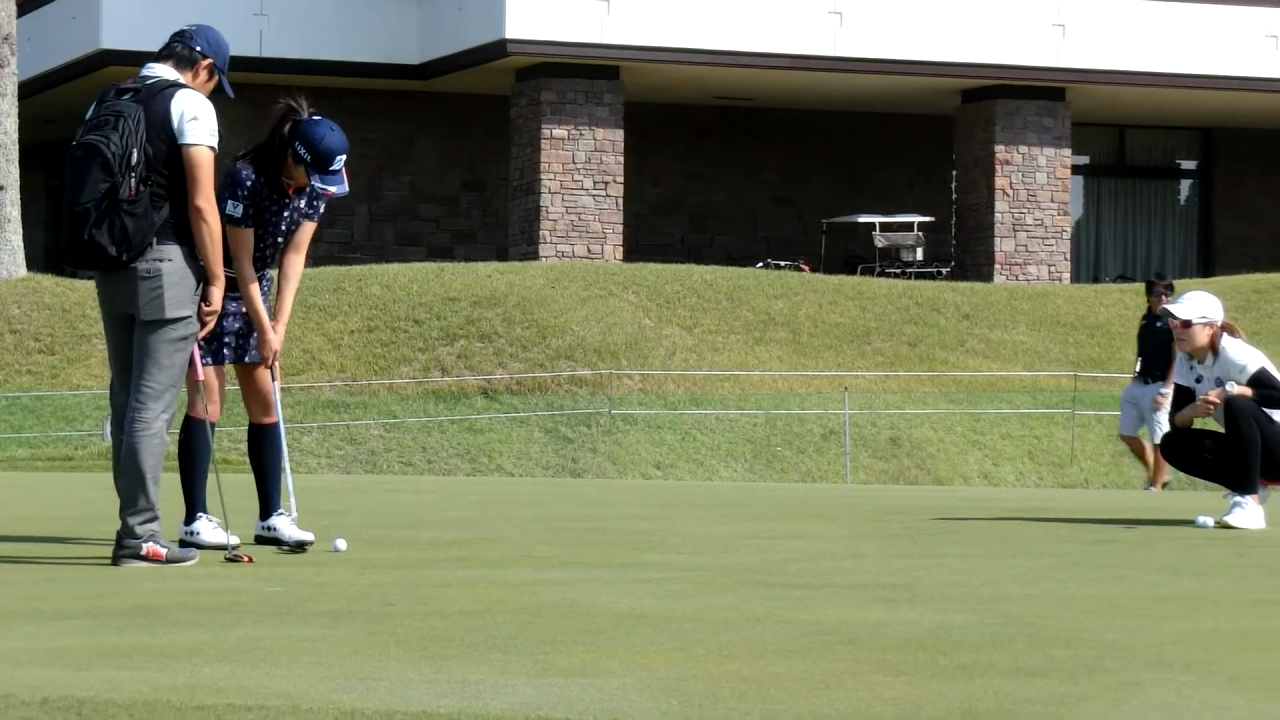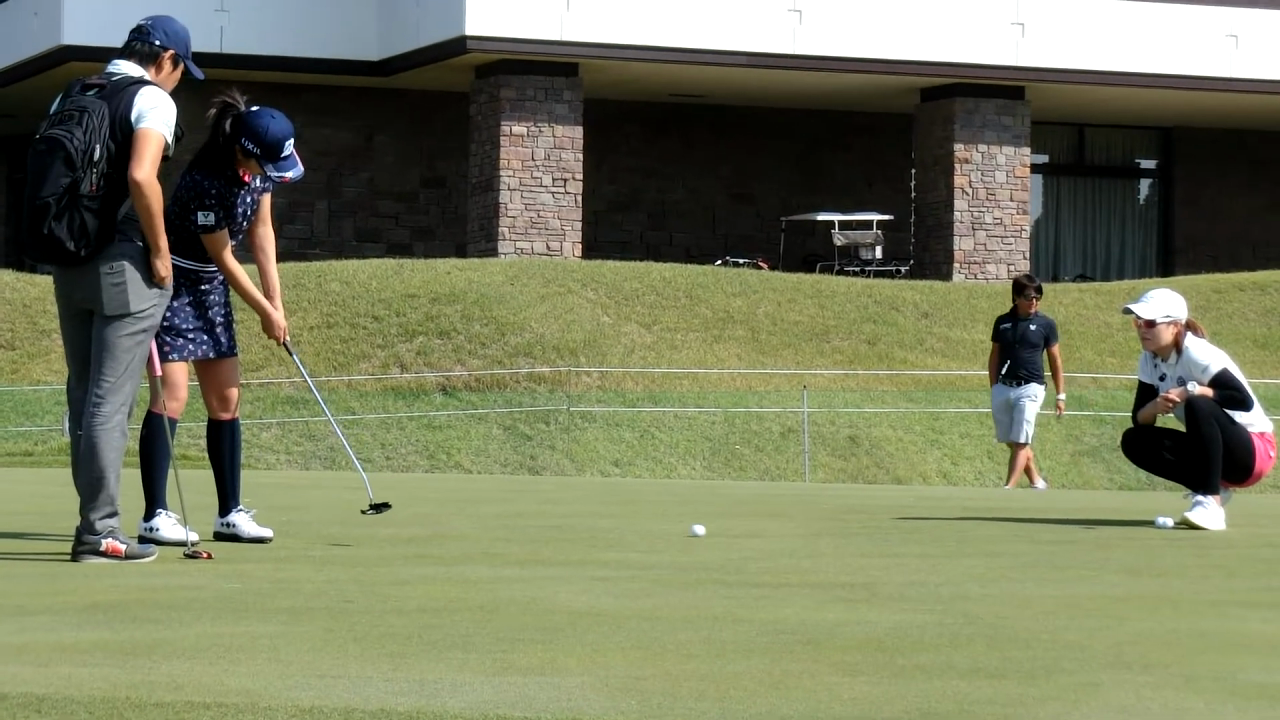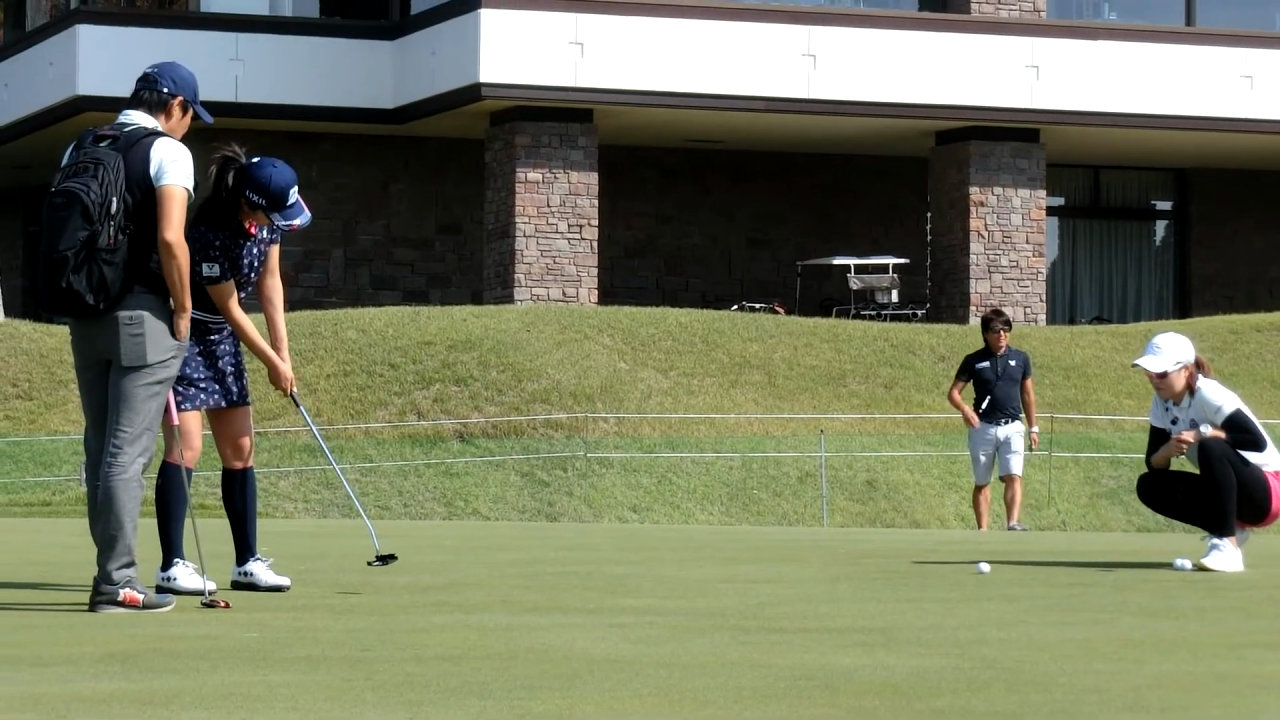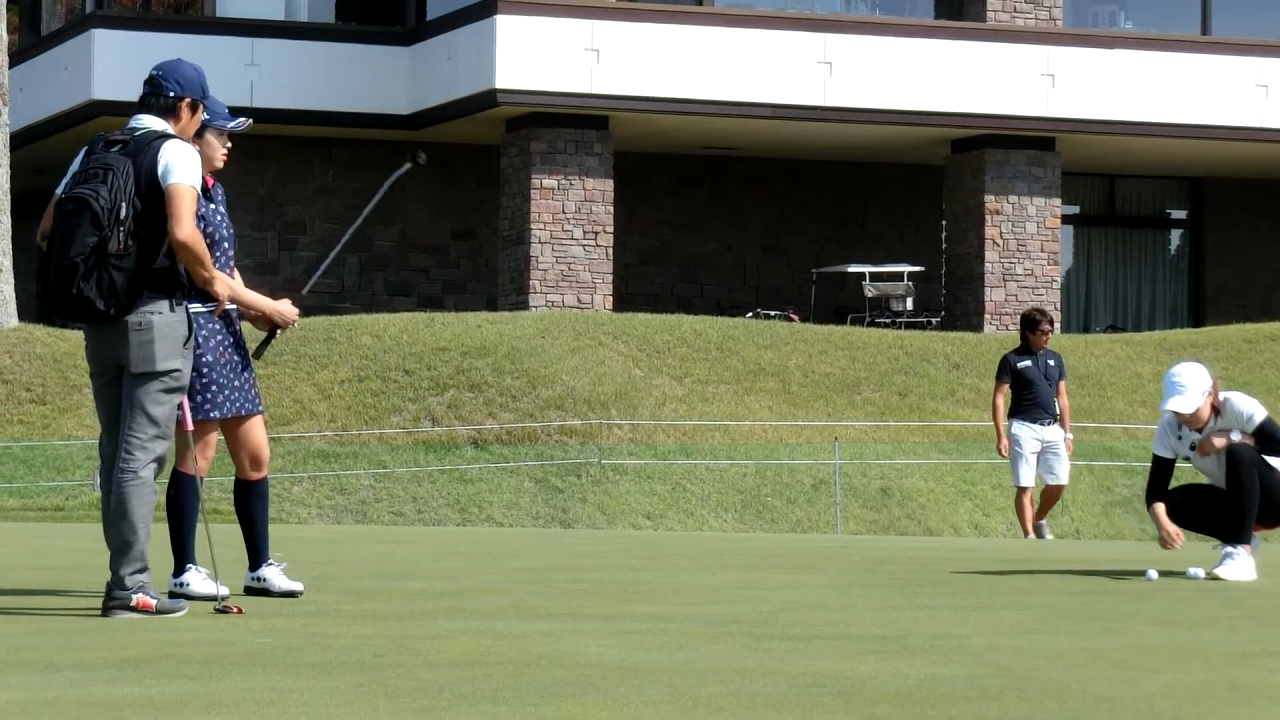
dt=1s
person 1, frame 1
right shoulder: (190, 103)
right elbow: (201, 203)
right wrist: (216, 280)
left hip: (112, 266)
right hip: (165, 263)
left knee: (126, 400)
right knee: (151, 405)
left ankle: (135, 524)
right ankle: (139, 535)
person 1, frame 2
left shoulder: (71, 97)
right shoulder: (152, 98)
right elbow: (141, 177)
right wrist: (160, 251)
left hip: (70, 262)
right hip: (122, 262)
left knee: (84, 396)
right knee: (109, 401)
left ankle: (94, 520)
right ankle: (99, 531)
person 1, frame 3
left shoulder: (81, 148)
right shoulder: (168, 150)
right elbow: (170, 238)
right wrist: (183, 310)
left hip: (87, 315)
right hip: (141, 314)
left knee: (101, 448)
right knee: (127, 451)
left ankle: (113, 571)
right ankle: (116, 582)
person 1, frame 4
left shoulder: (94, 152)
right shoulder: (175, 151)
left elbow: (48, 233)
right elbow: (182, 233)
right wrist: (213, 281)
left hip: (101, 318)
right hip: (154, 315)
left knee: (116, 451)
right knee: (140, 454)
left ankle: (125, 576)
right ankle: (128, 586)
person 2, frame 1
left shoulder: (315, 187)
right shoulder: (246, 177)
left elbow: (295, 254)
right elbow: (242, 260)
left wrist: (279, 325)
right wrist: (264, 328)
left hip: (254, 289)
left knee: (267, 404)
right knee: (209, 400)
left ankle: (271, 516)
right ankle: (195, 518)
person 2, frame 2
left shoulder: (260, 167)
right shoulder: (205, 181)
left elbow: (261, 229)
right elbow: (224, 257)
left wrist: (277, 300)
right wrist: (265, 311)
left hip: (212, 287)
right hip: (174, 284)
left knee: (226, 400)
right knee: (172, 397)
left ankle: (230, 513)
right ankle: (154, 516)
person 2, frame 3
left shoulder: (268, 218)
right shoulder: (211, 231)
left elbow: (270, 281)
right elbow: (230, 308)
left wrist: (283, 351)
right wrist: (272, 363)
left hip: (222, 337)
right hip: (184, 334)
left knee: (240, 449)
right knee: (187, 446)
left ankle: (247, 562)
right ankle: (172, 565)
person 2, frame 4
left shoulder: (215, 191)
left wrist: (256, 311)
right wrist: (267, 306)
left hip: (226, 333)
right hip: (195, 330)
left knee: (255, 456)
right knee: (198, 452)
left ankle: (260, 568)
right ankle: (184, 571)
person 3, frame 1
left shoulder: (1234, 354)
right shoulder: (1184, 361)
right elbow: (1176, 422)
left wrist: (1229, 390)
right wrist: (1192, 410)
right hip: (1250, 450)
left knee: (1237, 404)
right knee: (1173, 444)
left ankle: (1249, 503)
right ankle: (1251, 488)
person 3, frame 2
left shoulder: (1197, 353)
right shoulder: (1149, 359)
left elbow: (1245, 401)
right elbow: (1139, 419)
left wrist: (1190, 389)
right wrist: (1154, 407)
right hip: (1213, 450)
left knee: (1198, 405)
right knee: (1133, 441)
left ankle: (1211, 504)
right ankle: (1212, 489)
person 3, frame 3
left shoulder: (1208, 395)
right shoulder: (1162, 402)
left elbow: (1257, 441)
right elbow: (1153, 465)
left wrist: (1203, 432)
right wrist: (1167, 450)
right hip: (1226, 493)
left knee: (1211, 448)
right knee: (1149, 486)
left ankle: (1228, 547)
right ankle: (1230, 530)
person 3, frame 4
left shoulder: (1236, 406)
right shoulder: (1169, 427)
right elbow: (1156, 488)
left wrist: (1232, 437)
right wrist: (1163, 524)
right hip: (1234, 501)
left knee: (1239, 452)
right knee: (1177, 502)
left ankle: (1242, 554)
right ankle: (1241, 539)
person 4, frame 1
right shoulder: (1146, 318)
left elbow: (1178, 359)
left wrist: (1166, 391)
right wrist: (1134, 382)
left hip: (1159, 386)
right hip: (1139, 385)
left knee: (1159, 440)
right knee: (1127, 434)
left ankle: (1156, 488)
right ankle: (1155, 474)
person 4, frame 2
left shoulder: (1046, 324)
right shoulder: (1002, 322)
left elbow: (1055, 361)
right elbow: (994, 357)
left wrist: (1060, 394)
right wrist: (993, 387)
left hip: (1030, 389)
right hip: (1003, 388)
left knee: (1020, 442)
right knee: (1011, 442)
left ankle: (1008, 489)
right ankle: (1037, 482)
person 4, frame 3
left shoulder: (1021, 358)
right shoulder: (973, 361)
left elbow: (1027, 394)
right elbow: (954, 391)
left wrist: (1033, 427)
right wrist: (965, 410)
left hip: (1012, 427)
right hip: (982, 428)
left knee: (1013, 476)
right knee: (981, 483)
left ankle: (1013, 524)
right ankle: (983, 531)
person 4, frame 4
left shoulder: (1056, 359)
right shoulder: (1011, 360)
left elbow: (1062, 397)
right elbow: (999, 398)
left wrist: (1067, 433)
right wrist: (1001, 435)
left hip: (1052, 429)
right hip: (1024, 428)
left knee: (1059, 482)
right knee: (1025, 486)
left ankle: (1039, 521)
right ankle: (1029, 537)
